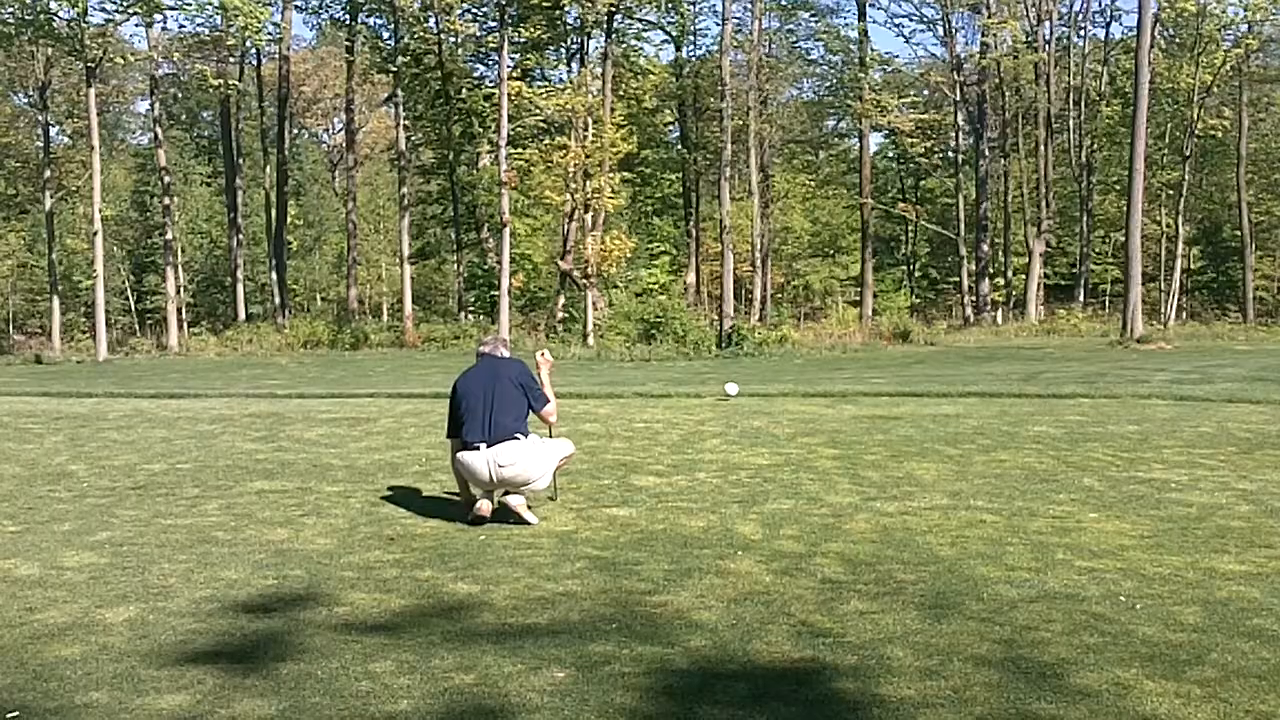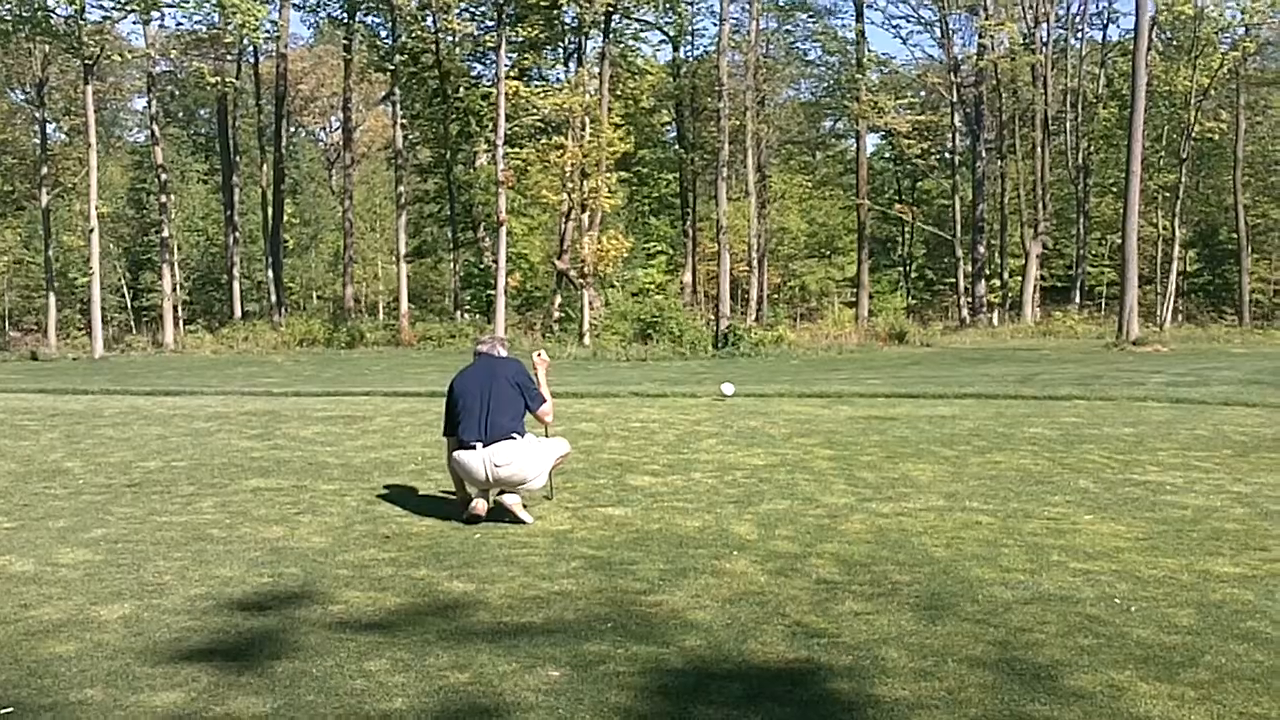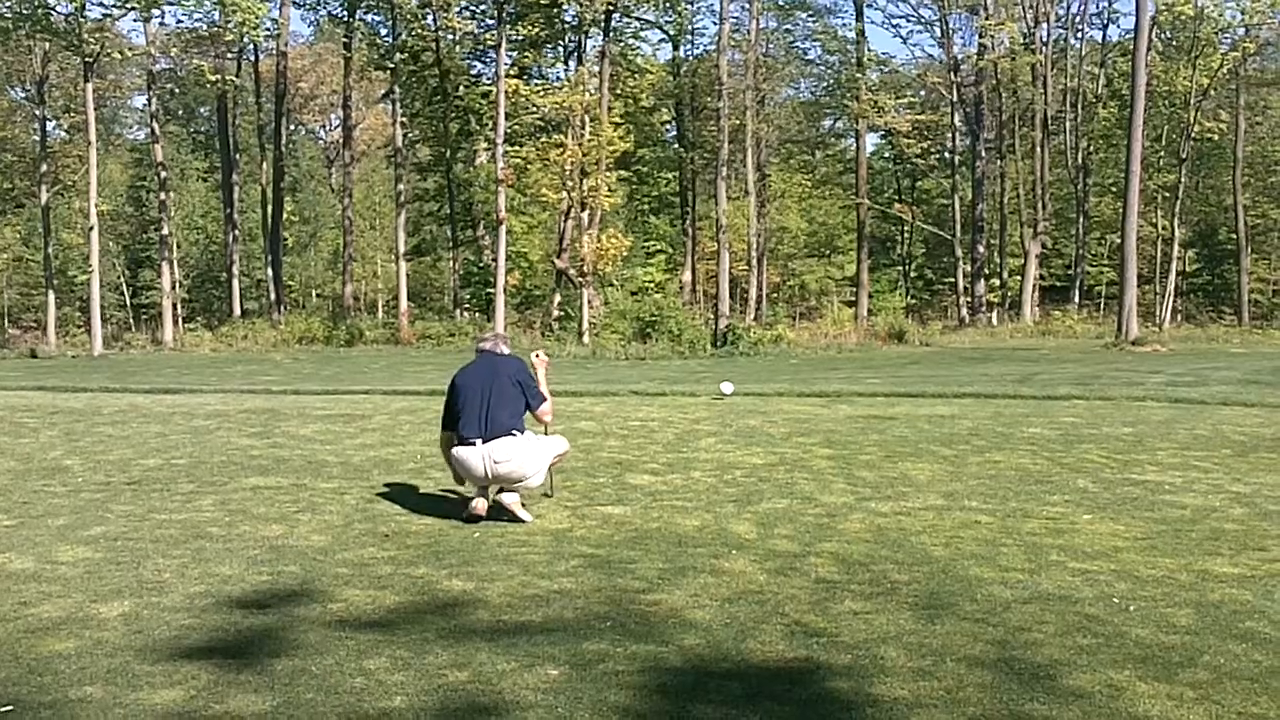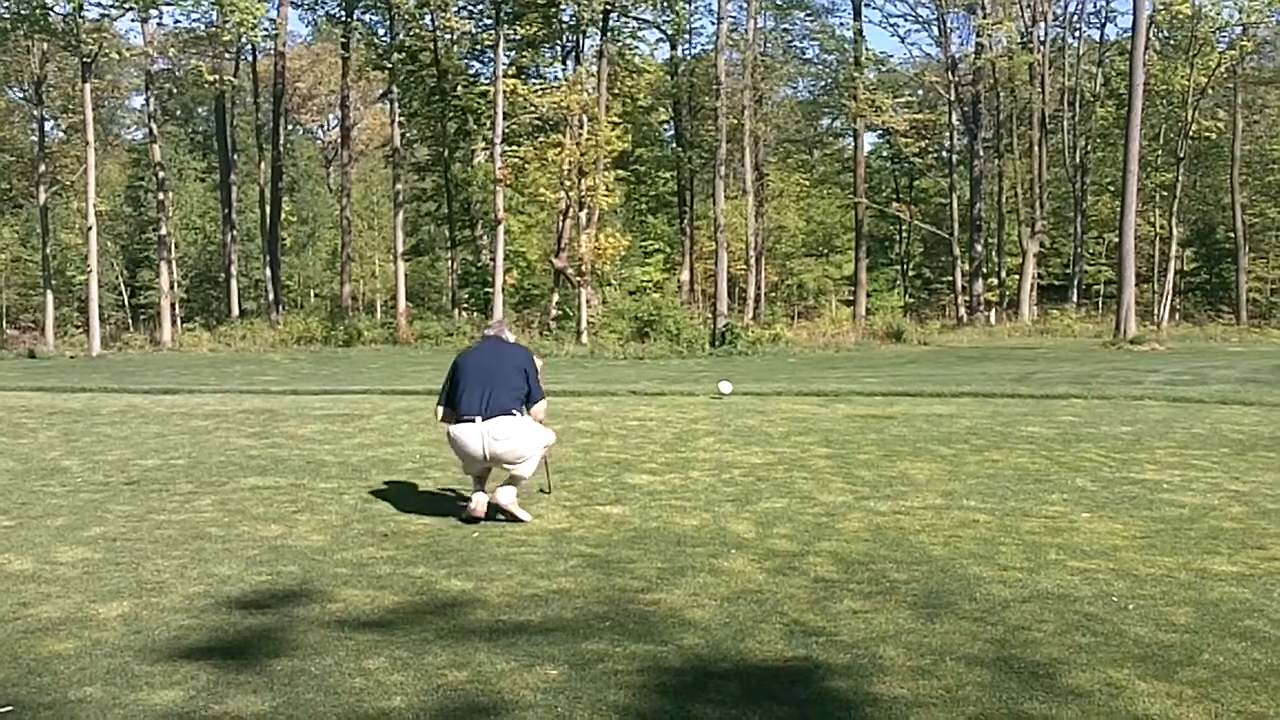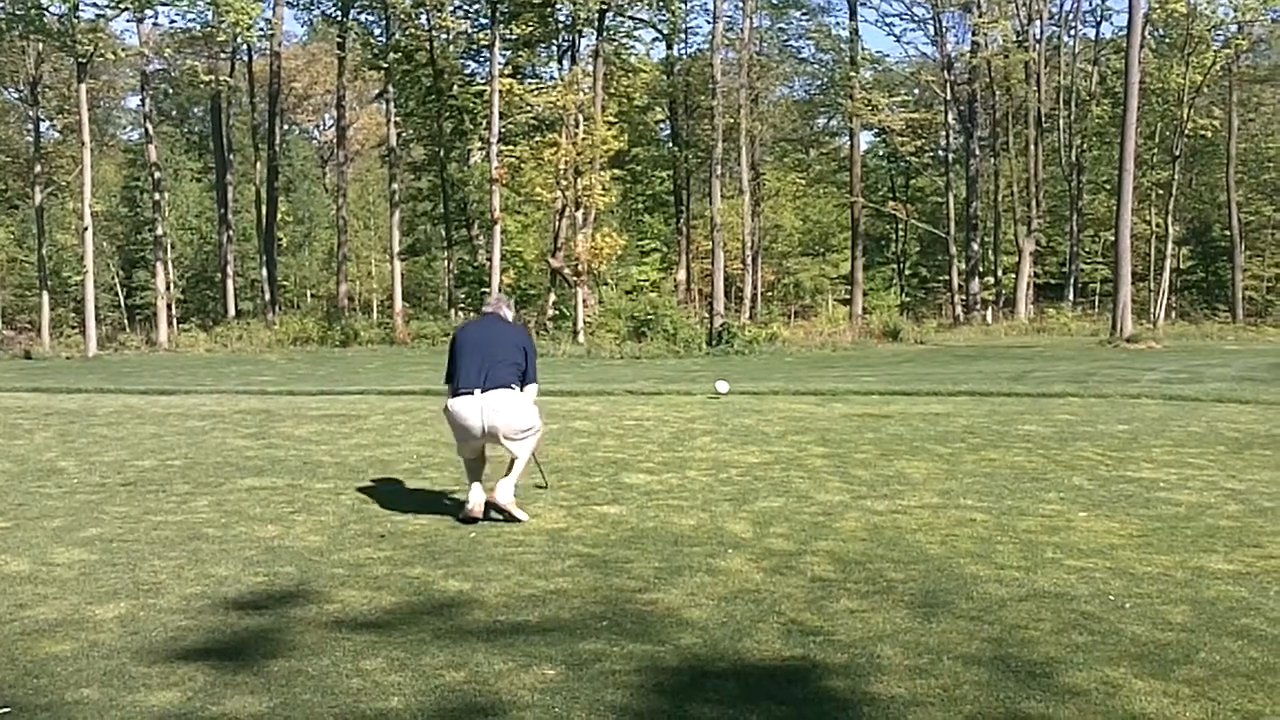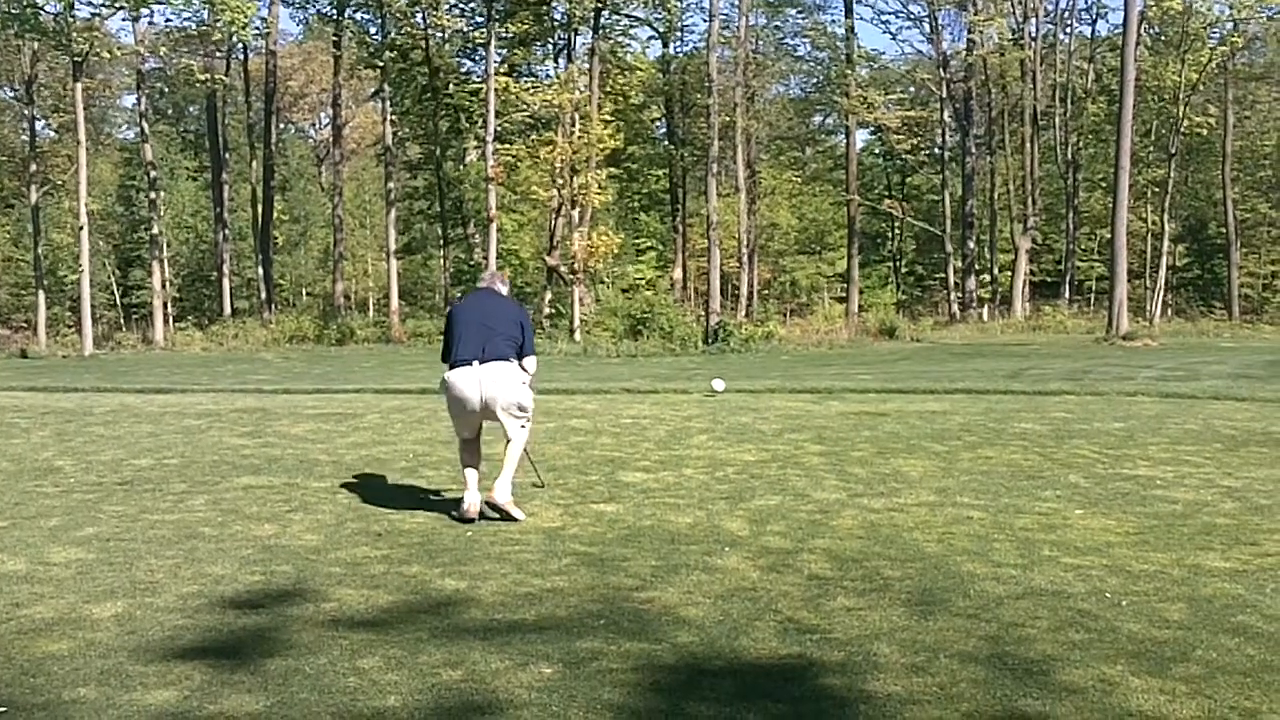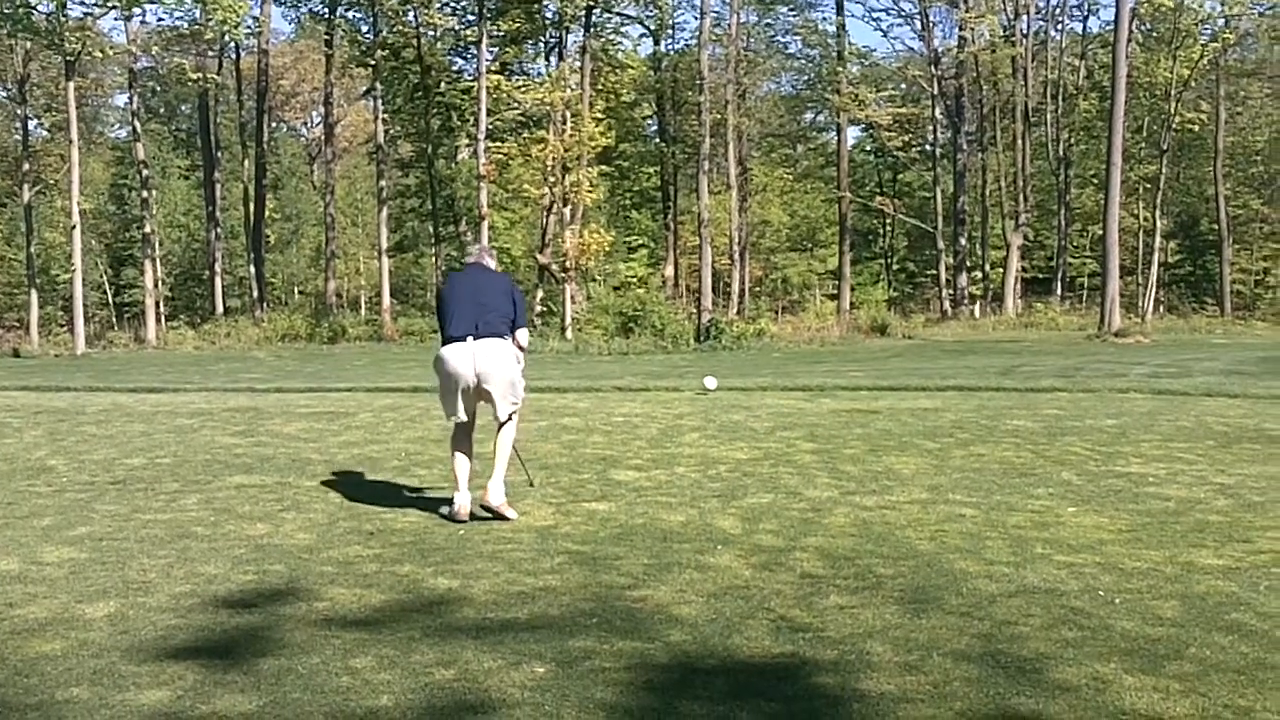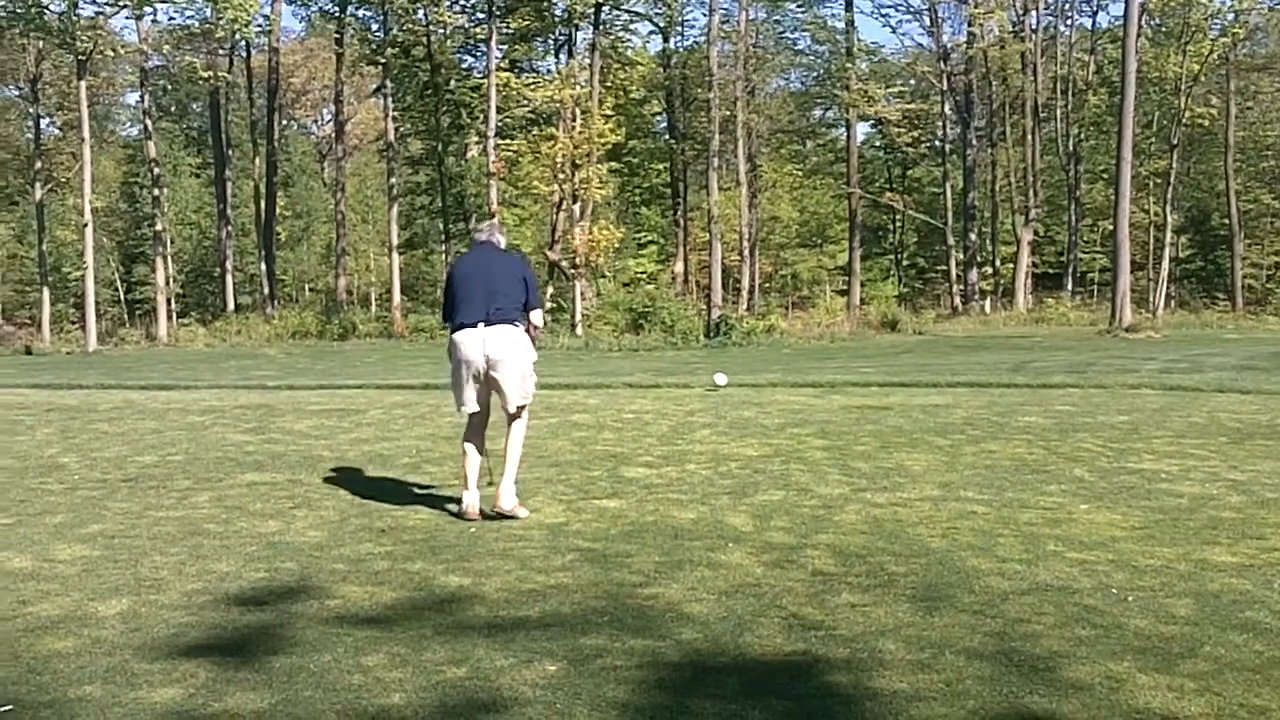
dt=0.2s
person 1, frame 1
left shoulder: (462, 380)
right shoulder: (516, 367)
left elbow: (456, 447)
right elbow: (550, 417)
left wrist: (465, 494)
right wrist: (544, 373)
left hip: (474, 467)
right hip: (514, 460)
right knee: (566, 447)
left ankle: (484, 499)
right ankle: (516, 494)
person 1, frame 2
left shoulder: (459, 379)
right shoulder: (513, 367)
left elbow: (453, 446)
right elbow: (546, 416)
left wrist: (460, 491)
right wrist: (541, 373)
left hip: (470, 466)
right hip: (510, 459)
right knee: (562, 446)
left ankle: (479, 498)
right ankle: (511, 493)
person 1, frame 3
left shoulder: (461, 375)
right shoulder: (514, 365)
left elbow: (446, 440)
right elbow: (545, 416)
left wrist: (456, 470)
right wrist: (541, 373)
left hip: (469, 463)
right hip: (509, 457)
right knee: (560, 445)
left ankle: (479, 497)
right ankle: (510, 492)
person 1, frame 4
left shoulder: (464, 356)
right shoulder: (520, 353)
left elbow: (442, 414)
right elbow: (538, 414)
right wrist: (536, 375)
left hip: (465, 437)
right hip: (505, 436)
right knee: (546, 436)
left ankle: (478, 497)
right ankle: (507, 492)
person 1, frame 5
left shoulder: (463, 331)
right shoulder: (520, 333)
left elbow: (451, 389)
right elbow: (530, 394)
left hip: (463, 409)
right hip: (504, 407)
left knee: (472, 446)
right knee: (534, 426)
left ankle: (475, 497)
right ankle: (504, 491)
person 1, frame 6
left shoulder: (457, 308)
right shoulder: (516, 309)
right elbow: (529, 367)
right wrist: (519, 394)
left hip: (460, 380)
right hip: (502, 377)
left knee: (468, 434)
right knee: (521, 423)
left ankle: (471, 498)
right ankle: (502, 490)
person 1, frame 7
left shoulder: (448, 285)
right shoulder: (506, 282)
right elbow: (522, 340)
right wrist: (514, 362)
left hip: (454, 356)
right hip: (496, 353)
left knee: (462, 424)
right knee: (508, 419)
left ankle: (461, 499)
right ankle: (495, 491)
person 1, frame 8
left shoulder: (458, 266)
right shoulder: (518, 263)
left elbow: (450, 321)
right elbow: (536, 321)
right wrist: (526, 347)
left hip: (466, 341)
right hip: (507, 339)
left knee: (476, 420)
right knee: (517, 416)
left ankle: (470, 498)
right ankle: (506, 494)
